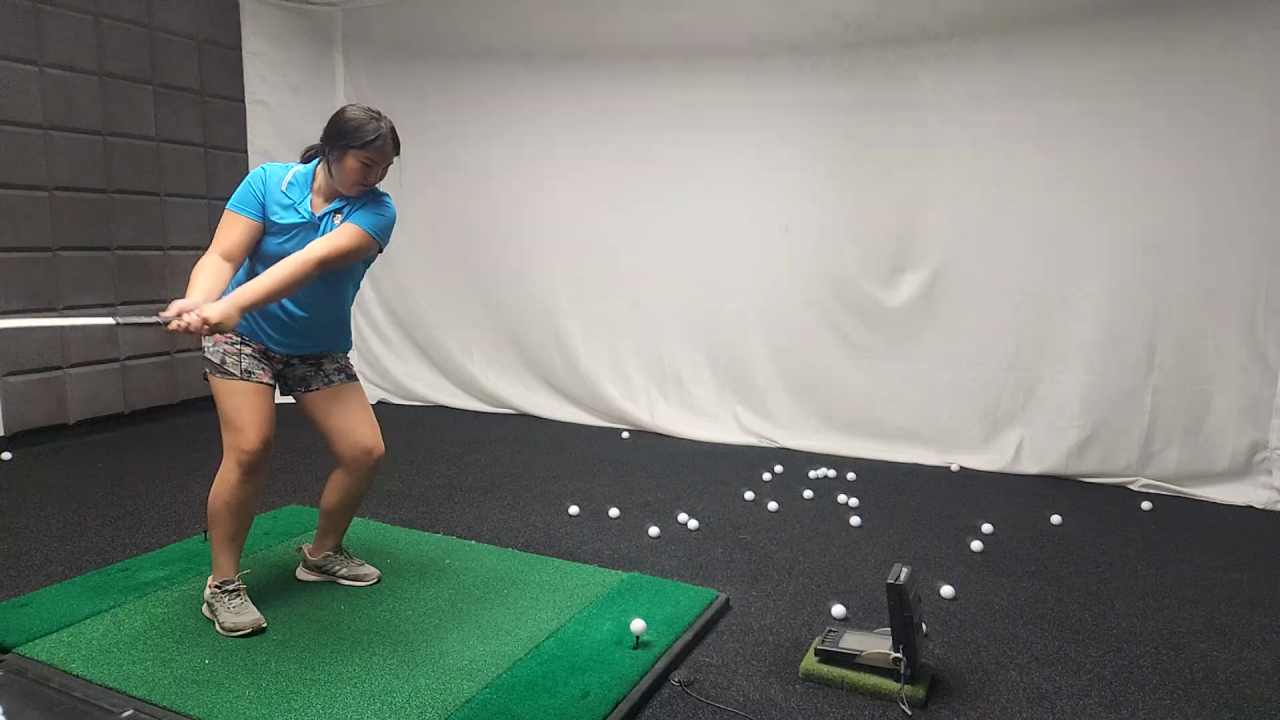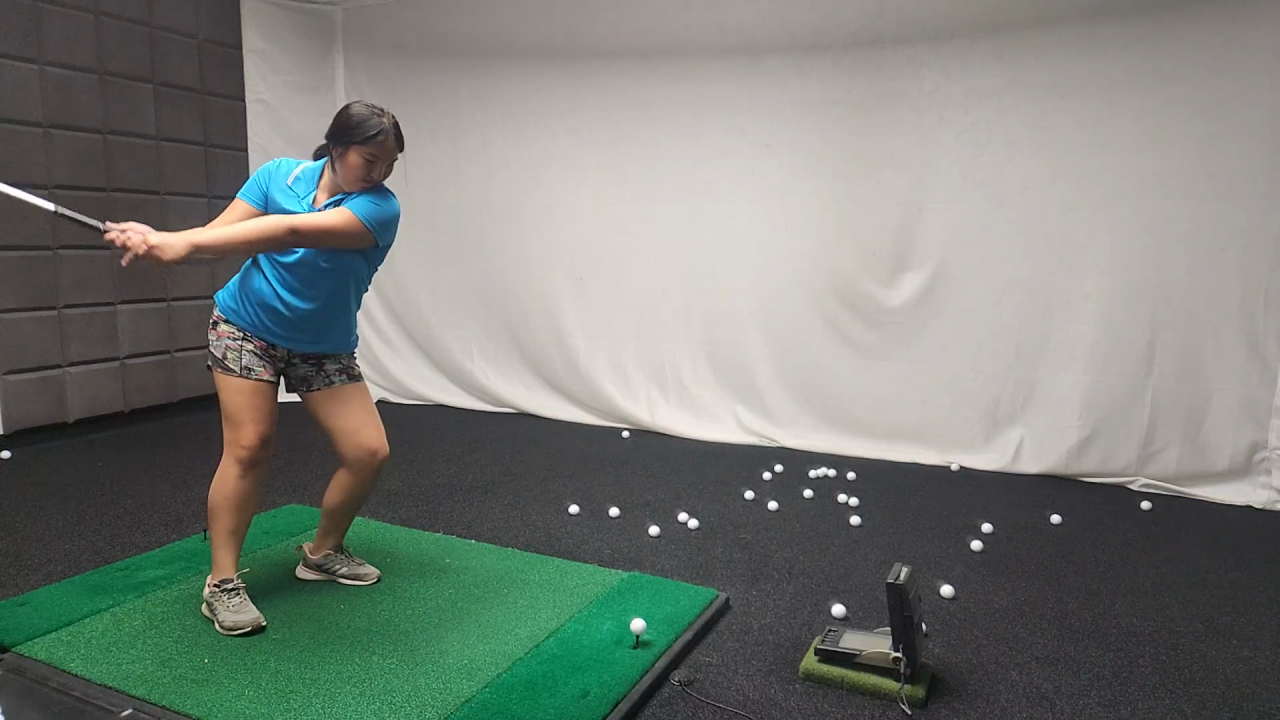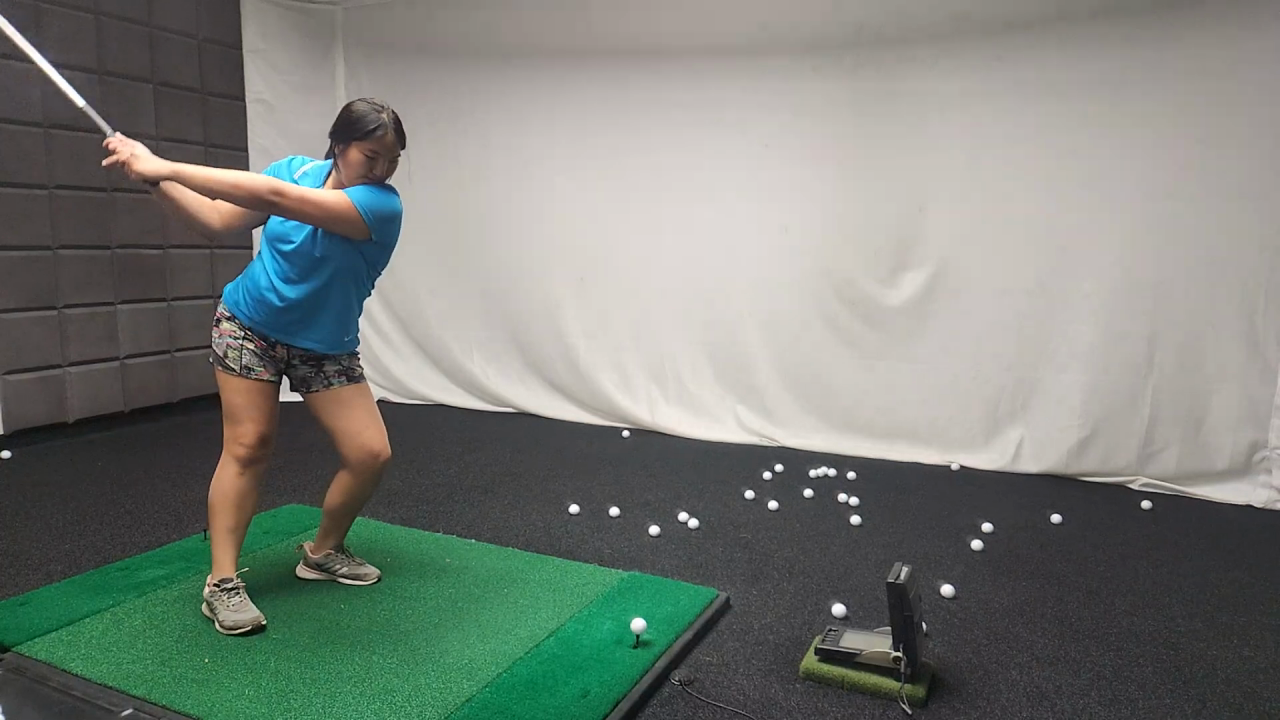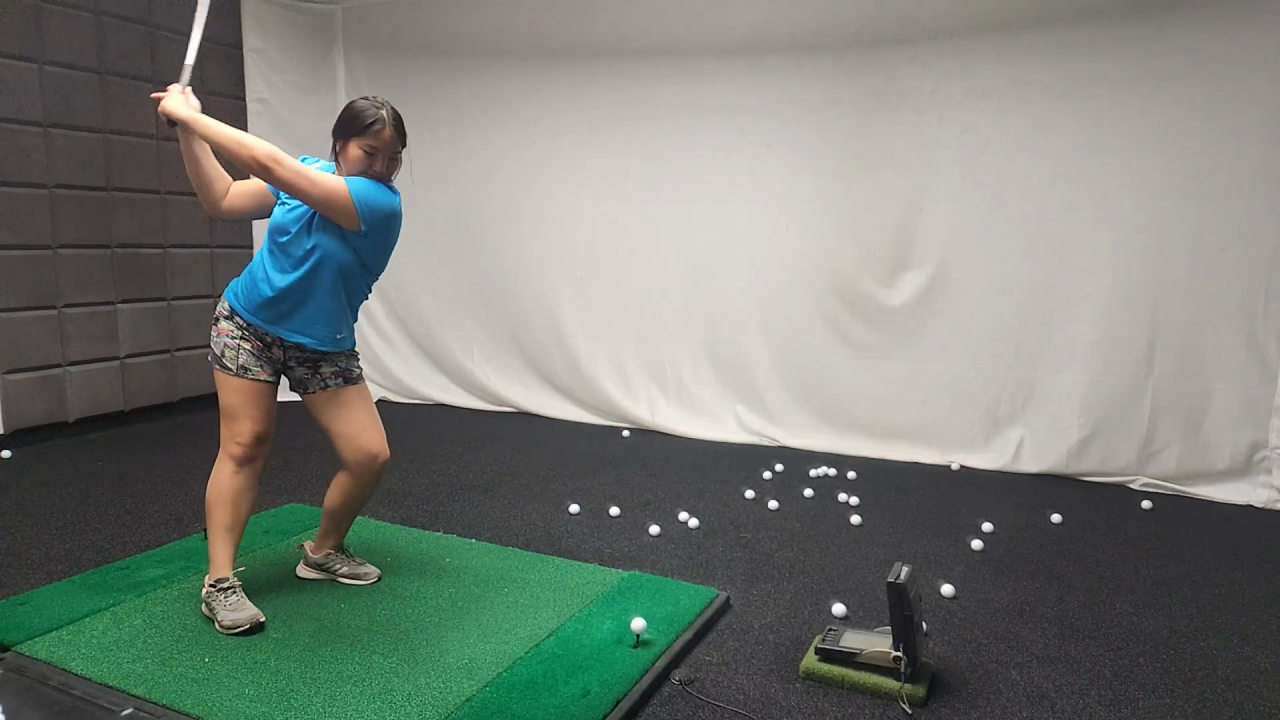
dt=0.7s
person 1, frame 1
left shoulder: (376, 211)
right shoulder: (267, 181)
left elbow: (313, 261)
right elbow: (223, 256)
left wrist: (230, 305)
right wrist: (198, 301)
left hip: (321, 349)
right hip: (245, 337)
left knee: (365, 451)
right knee: (249, 449)
left ankle: (322, 553)
right ankle: (222, 584)
person 1, frame 2
left shoulder: (380, 209)
right shoulder: (279, 174)
left elbow: (289, 232)
right elbow: (218, 234)
left wrist: (182, 243)
right wrist: (158, 238)
left hip: (324, 347)
right hip: (246, 327)
left knee: (369, 452)
right knee: (248, 448)
left ankle: (322, 553)
right ankle: (221, 582)
person 1, frame 3
left shoulder: (383, 205)
right shoulder: (295, 168)
left elbow: (274, 196)
right elbow: (217, 220)
left wrist: (165, 167)
right wrist: (156, 178)
left hip: (326, 346)
right hip: (248, 325)
left knee: (371, 454)
right knee: (248, 446)
left ankle: (323, 551)
right ankle: (222, 582)
person 1, frame 4
left shoulder: (382, 204)
right shoulder: (307, 172)
left elbow: (270, 162)
right elbow: (221, 200)
left wrist: (188, 113)
right wrist: (188, 130)
left hip: (324, 347)
right hip: (247, 324)
left knee: (369, 455)
right knee: (245, 445)
left ankle: (323, 551)
right ankle: (219, 581)
